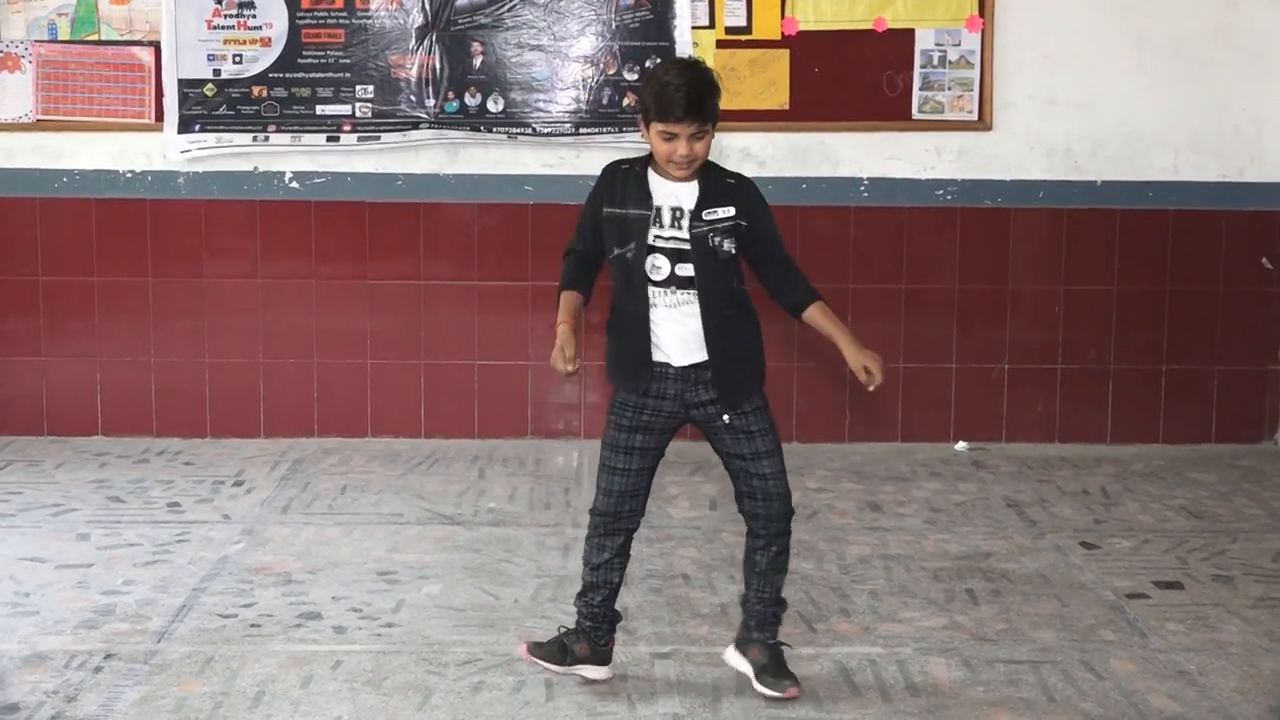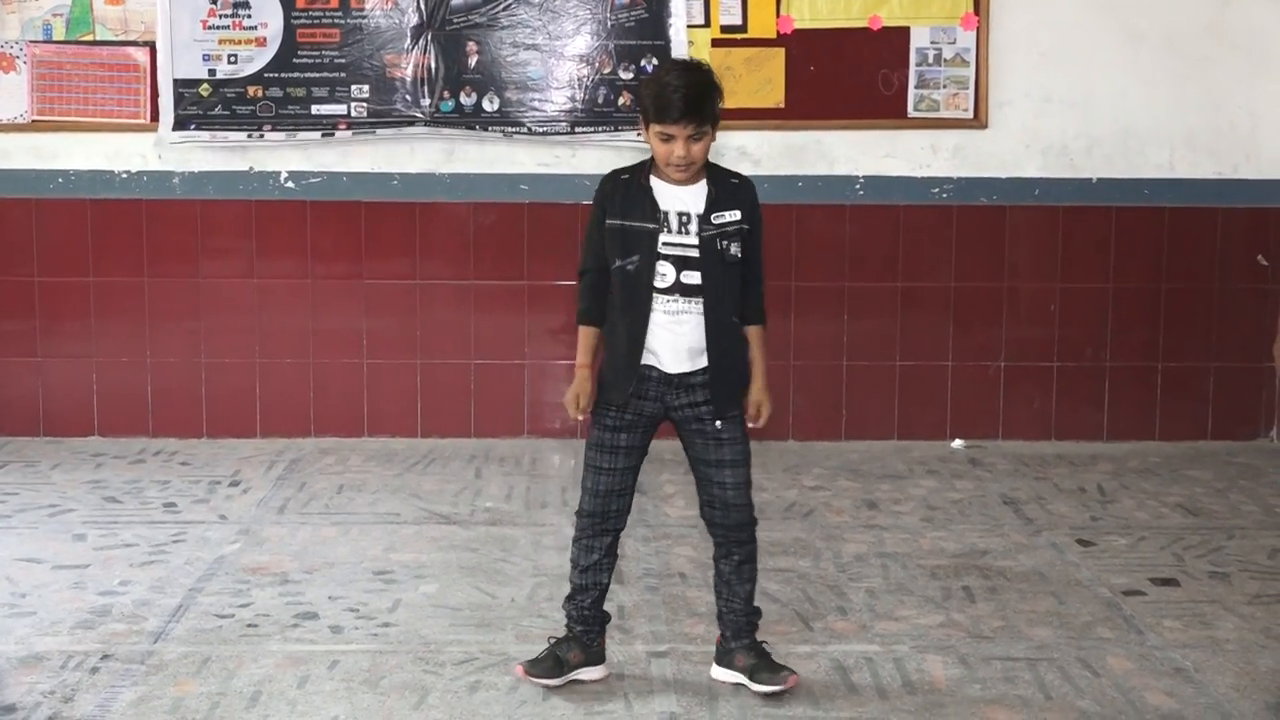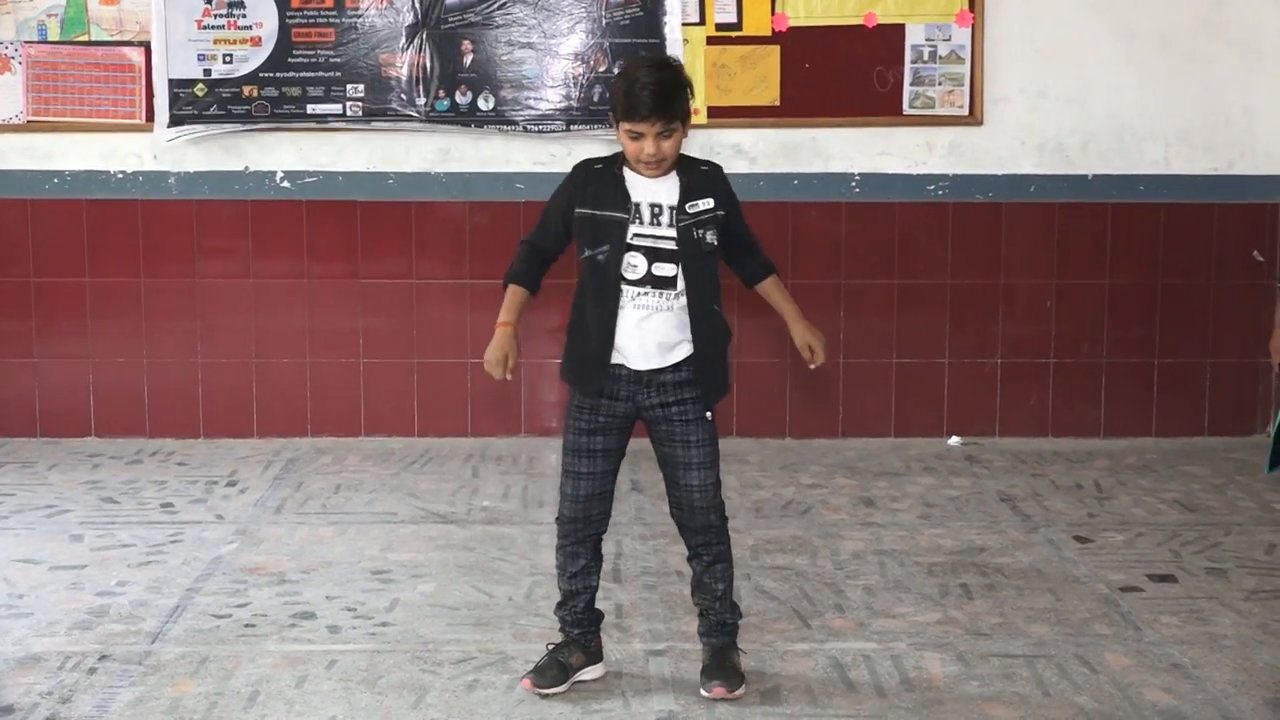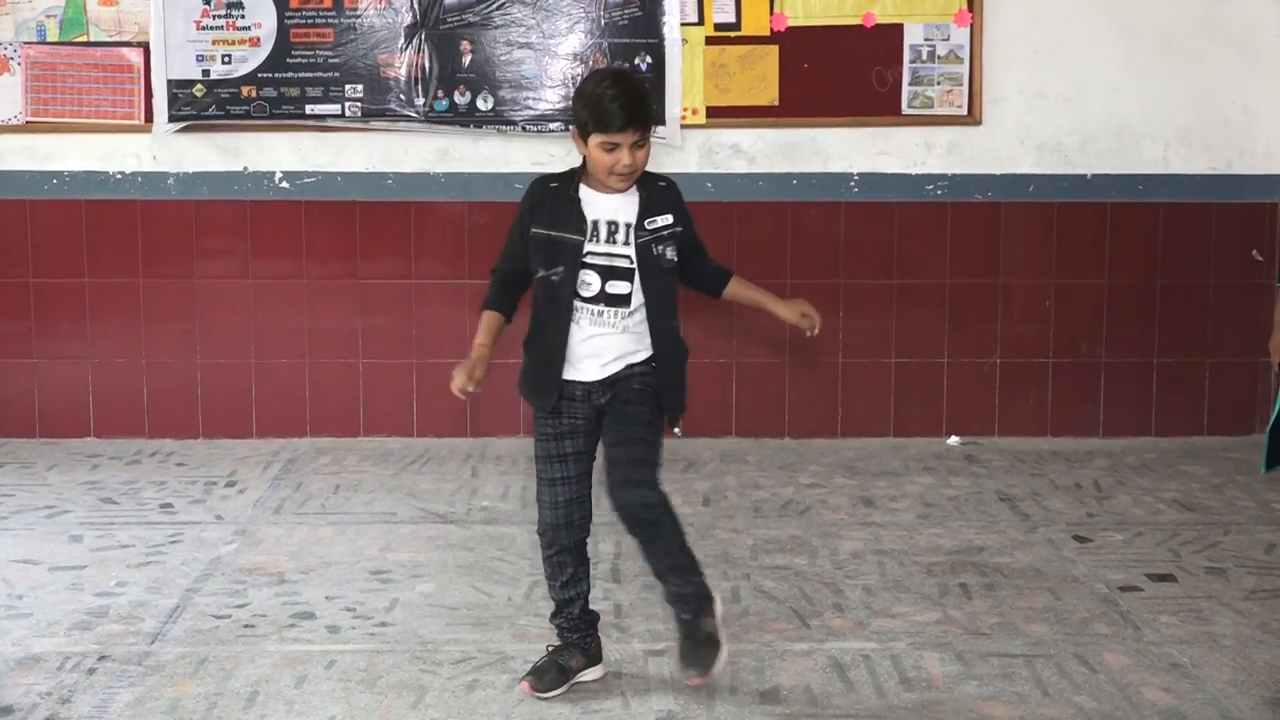
dt=0.3s
person 1, frame 1
left shoulder: (737, 196)
right shoulder: (616, 185)
left elbow: (782, 277)
right elbow: (580, 259)
left wrist: (846, 341)
right wrist: (567, 324)
left hip: (726, 380)
right hip: (645, 381)
left knee: (770, 509)
right knee: (612, 514)
left ankle: (758, 639)
right ankle: (592, 636)
person 1, frame 2
left shoulder: (737, 196)
right shoulder: (618, 193)
left elbow: (749, 295)
right elbow: (594, 288)
left wrist: (758, 376)
right wrist: (583, 370)
left hip: (708, 382)
right hip: (629, 379)
left knee: (732, 515)
right knee: (599, 512)
left ankle: (738, 644)
right ankle: (583, 642)
person 1, frame 3
left shoulder: (708, 185)
right shoulder: (588, 183)
left elbow: (748, 259)
right elbow: (534, 254)
left wrist: (796, 321)
right wrist: (504, 328)
left hip: (682, 379)
right hip: (602, 377)
left knee: (701, 514)
right knee: (579, 514)
left ankle: (720, 642)
right ankle: (579, 642)
person 1, frame 4
left shoulder: (663, 199)
right shoulder: (545, 199)
left elbow: (701, 272)
right elbow: (508, 283)
left wrist: (777, 305)
right wrist: (477, 355)
left hip: (635, 375)
right hip: (562, 385)
left knee: (632, 490)
right knee: (559, 522)
left ankle: (694, 608)
right ankle: (577, 643)
